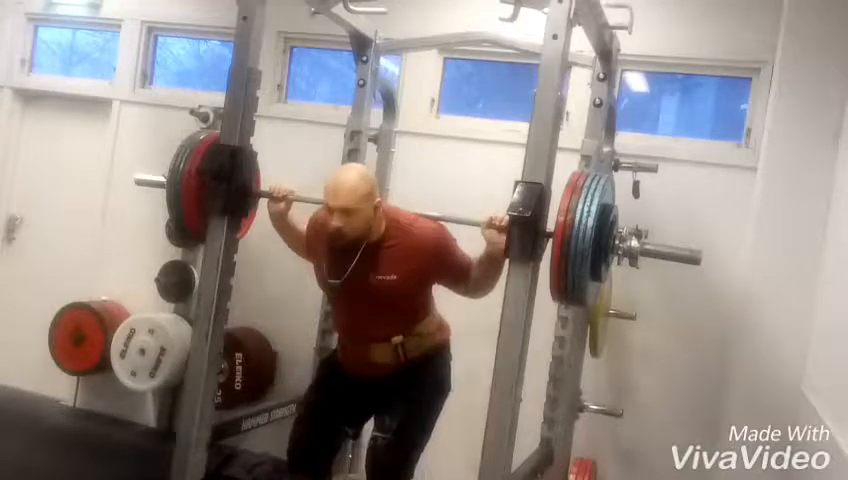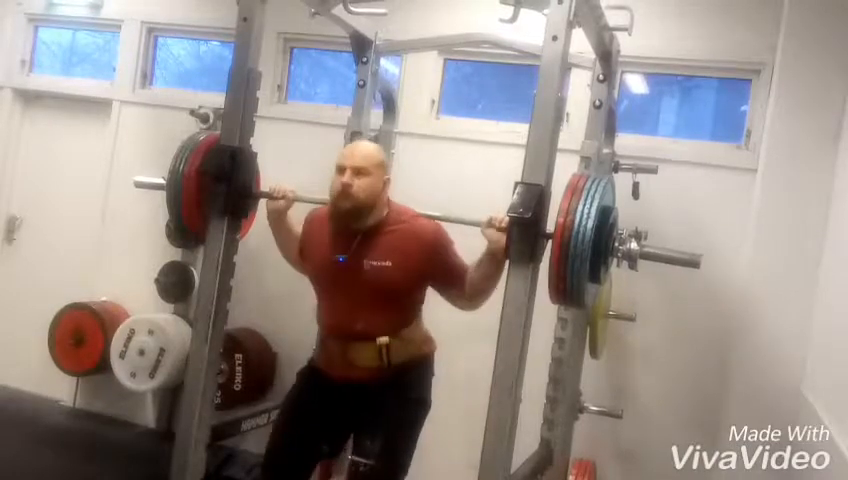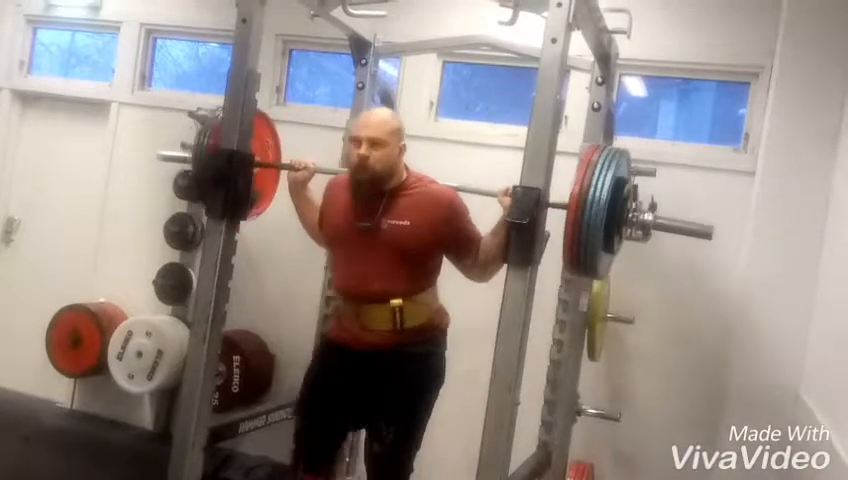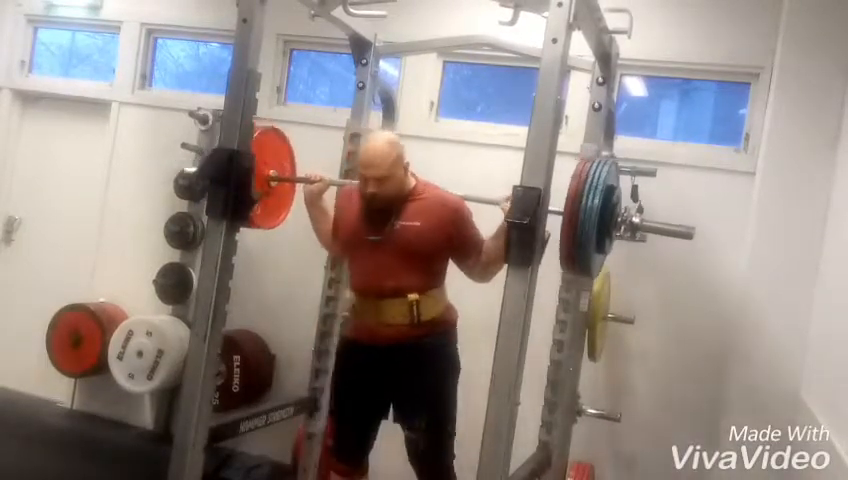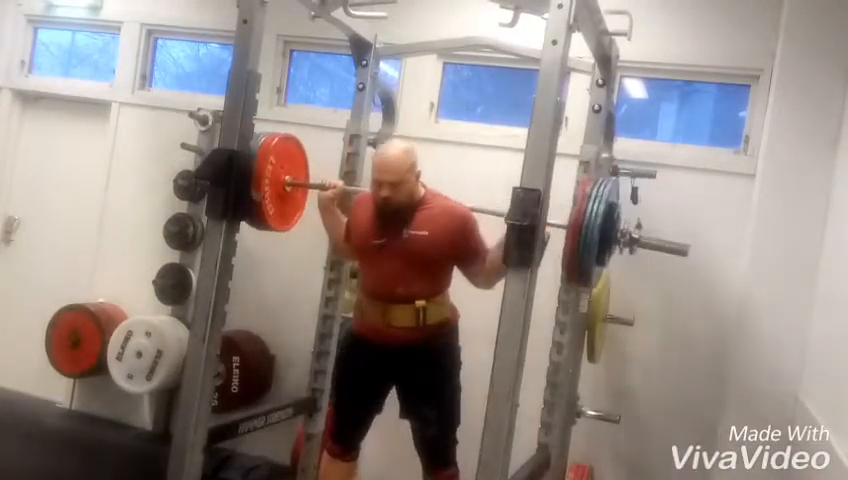
dt=1s
person 1, frame 1
left shoulder: (423, 239)
right shoulder: (323, 228)
left elbow: (473, 285)
left wrist: (495, 253)
right wrist: (279, 218)
left hip: (415, 370)
right hip: (349, 362)
person 1, frame 2
left shoulder: (422, 236)
right shoulder: (318, 222)
left elbow: (467, 295)
left wrist: (496, 254)
right wrist: (277, 218)
left hip: (395, 379)
right hip: (328, 369)
person 1, frame 3
left shoulder: (438, 202)
right shoulder: (338, 190)
left elbow: (480, 267)
left wrist: (510, 221)
right wrist: (297, 188)
left hip: (408, 352)
right hip: (343, 340)
right knee: (312, 448)
person 1, frame 4
left shoulder: (445, 208)
right shoulder: (351, 201)
left elbow: (481, 269)
left wrist: (509, 228)
right wrist: (313, 200)
left hip: (424, 345)
right hip: (362, 340)
right knee: (346, 448)
person 1, frame 5
left shoulder: (453, 217)
right shoulder: (362, 206)
left elbow: (484, 276)
right wrist: (328, 206)
left hip: (428, 345)
right hip: (367, 338)
left knee: (437, 450)
right knee: (341, 436)
